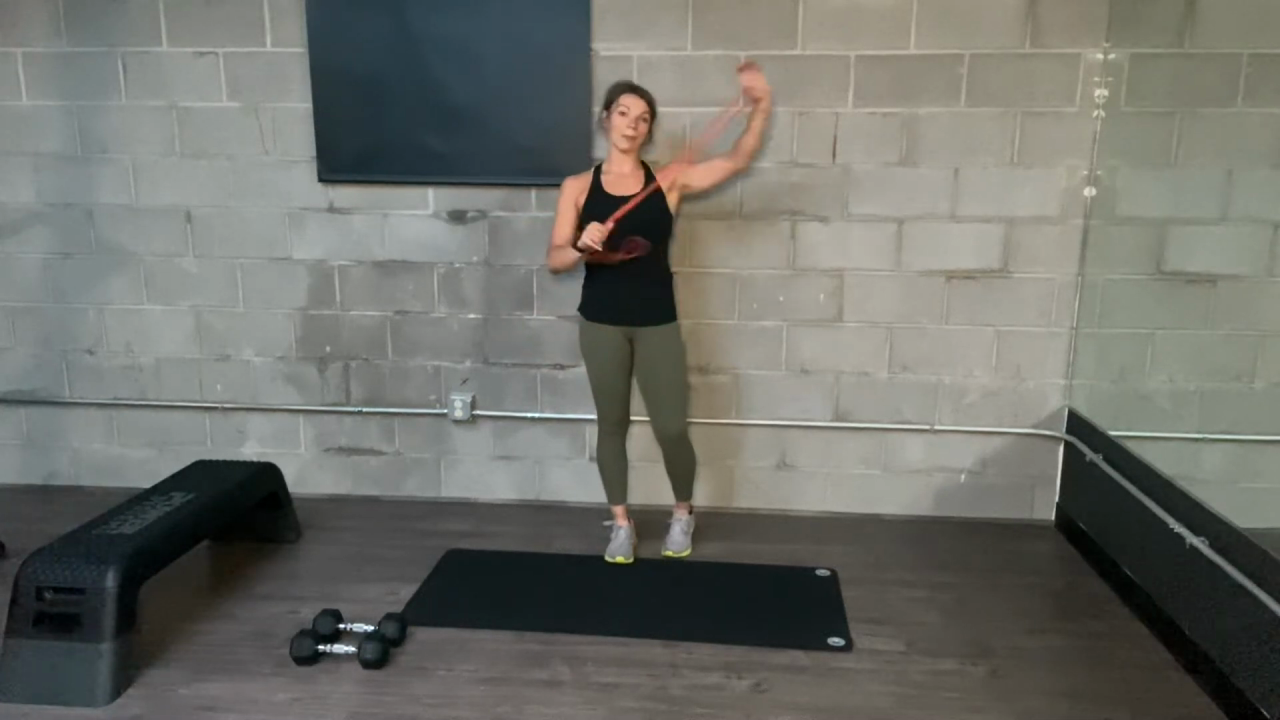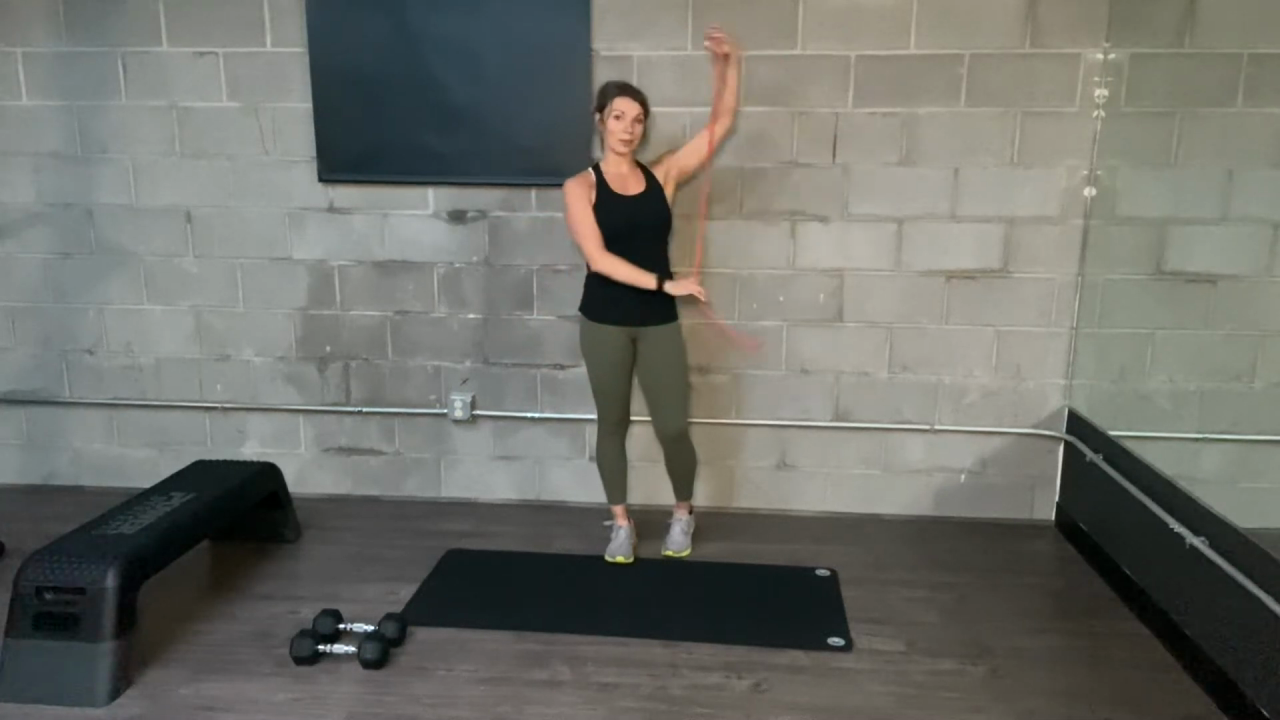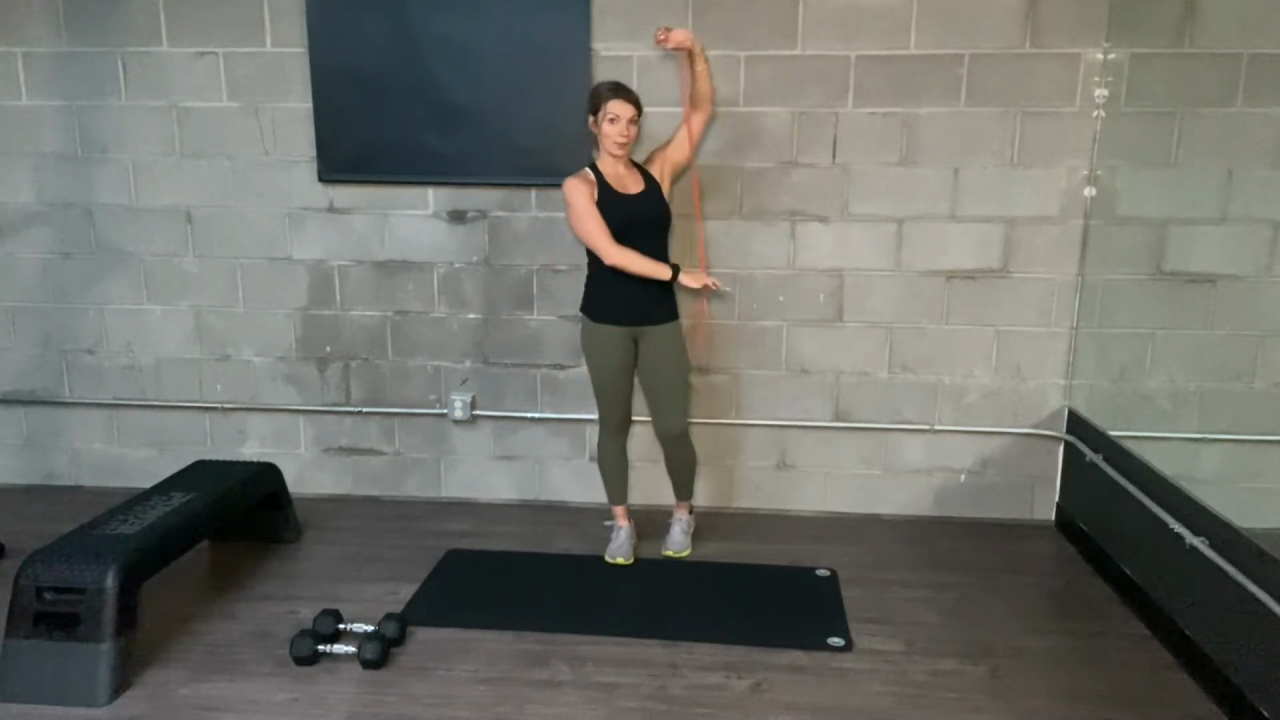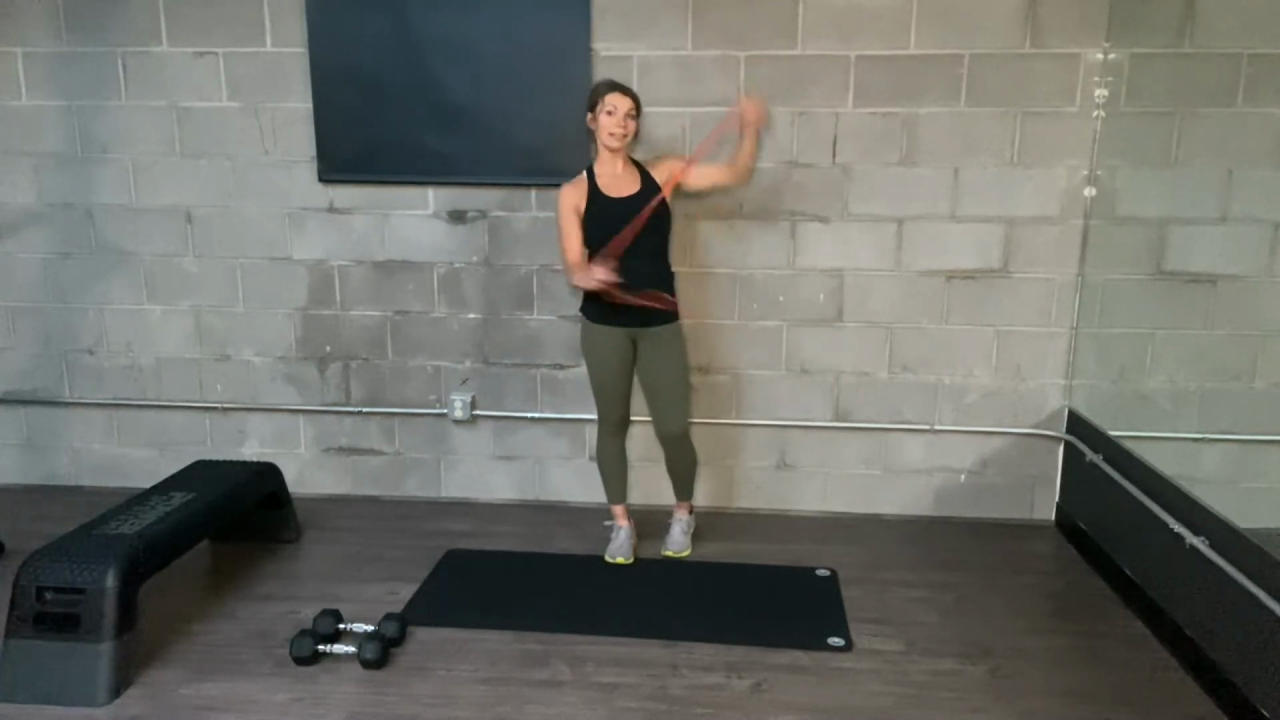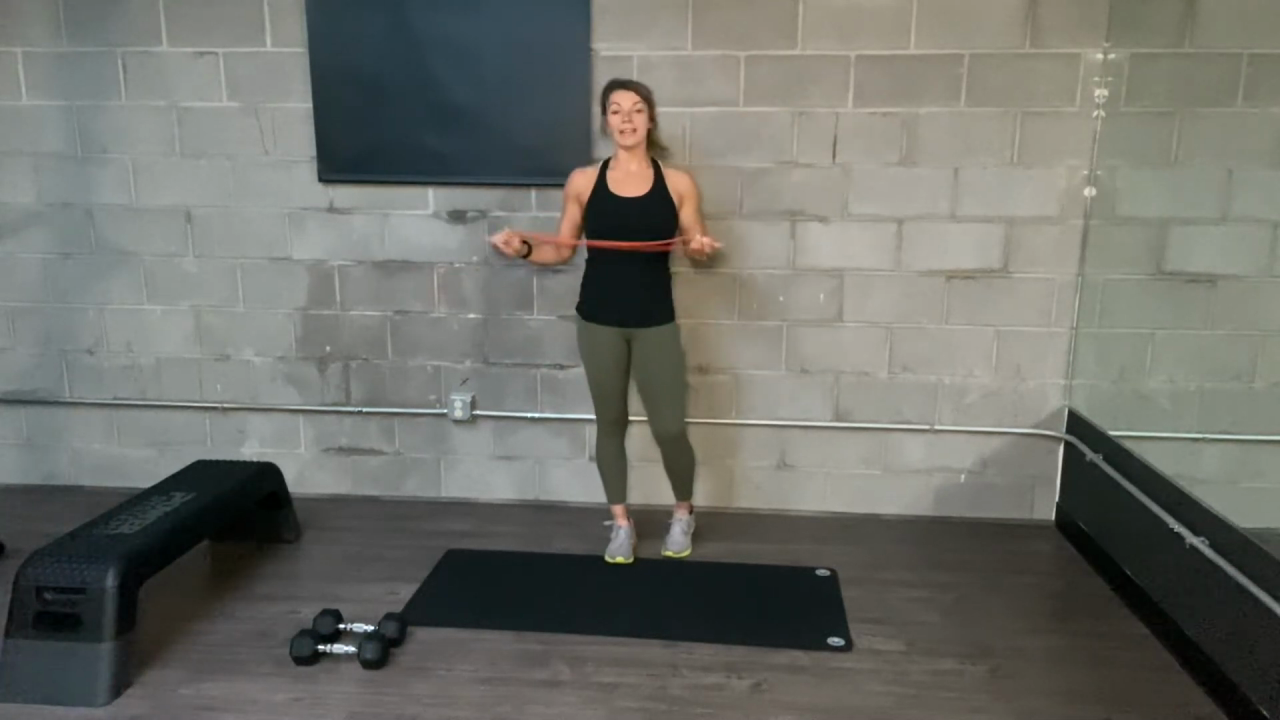
dt=0.5s
person 1, frame 1
left shoulder: (669, 179)
right shoulder: (578, 187)
left elbow: (739, 159)
right elbow: (555, 259)
left wrist: (760, 105)
right wrist: (581, 245)
left hip: (657, 322)
right hip: (601, 322)
left knee: (671, 428)
right knee: (612, 424)
left ankle: (682, 514)
right ankle: (621, 523)
person 1, frame 2
left shoulder: (662, 175)
right shoulder: (581, 187)
left elbow: (721, 125)
right elbow: (598, 259)
left wrist: (728, 62)
right wrist: (665, 282)
left hip: (658, 322)
right hip: (604, 322)
left knee: (673, 426)
right knee: (612, 423)
left ankle: (683, 513)
right ankle: (620, 522)
person 1, frame 3
left shoulder: (657, 171)
right shoulder: (580, 186)
left elbow: (702, 110)
right elbow: (610, 253)
left wrist: (694, 52)
right wrist: (677, 274)
left hip: (659, 321)
right hip: (606, 322)
left knee: (673, 427)
right knee: (614, 424)
left ankle: (682, 514)
right ankle: (622, 523)
person 1, frame 4
left shoulder: (658, 173)
right shoulder: (575, 193)
left elbow: (735, 174)
right elbow: (575, 266)
left wrist: (750, 132)
right wrist: (587, 274)
left hip: (659, 321)
right hip: (603, 322)
left knee: (673, 429)
right knee: (612, 423)
left ankle: (683, 513)
right ankle: (621, 523)
person 1, frame 5
left shoulder: (678, 183)
right shoulder: (583, 181)
left elbow: (695, 244)
right elbow: (563, 249)
left wrist: (700, 247)
right wrist: (523, 248)
left hip: (655, 322)
right hip: (599, 320)
left knee: (670, 428)
right knee: (610, 424)
left ankle: (683, 513)
right ankle: (621, 523)
